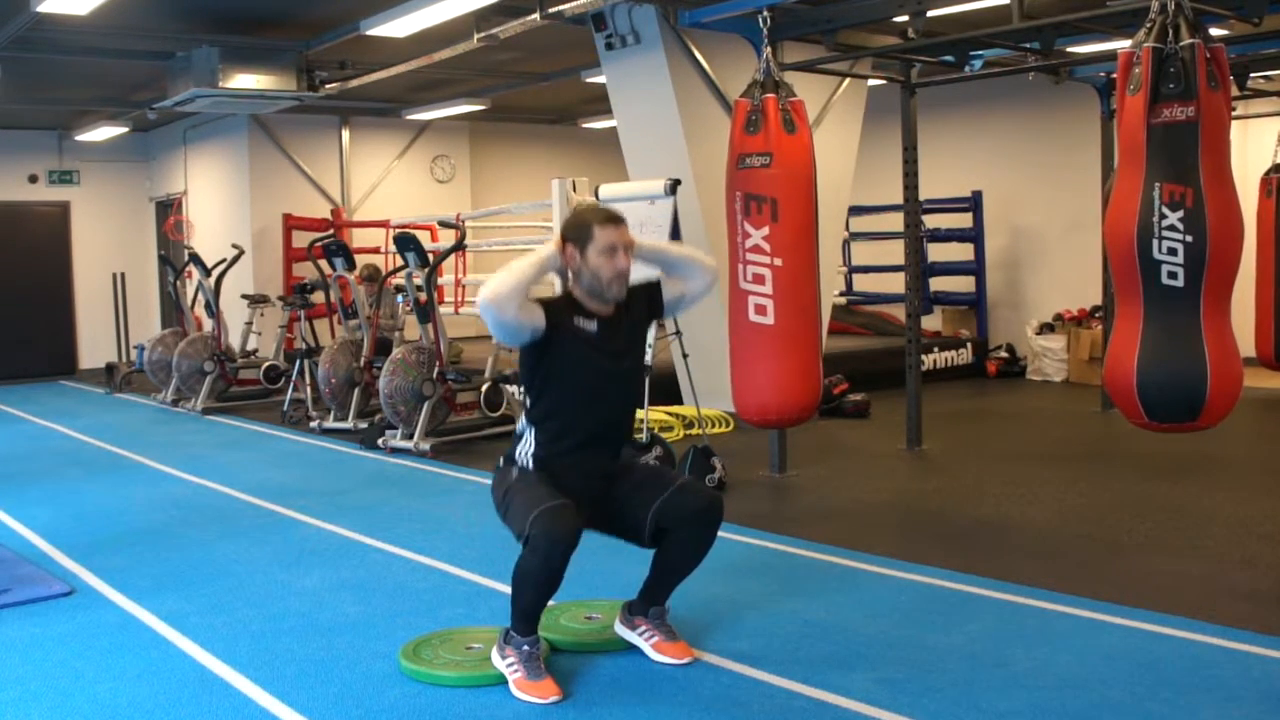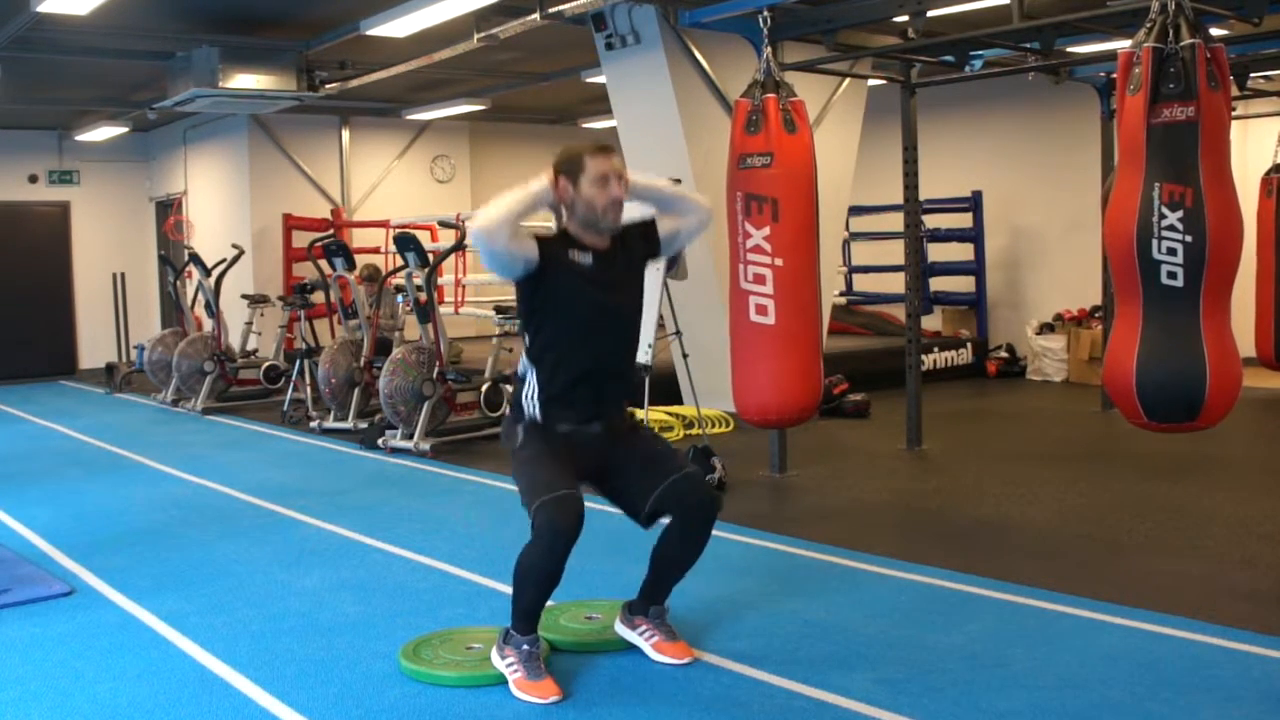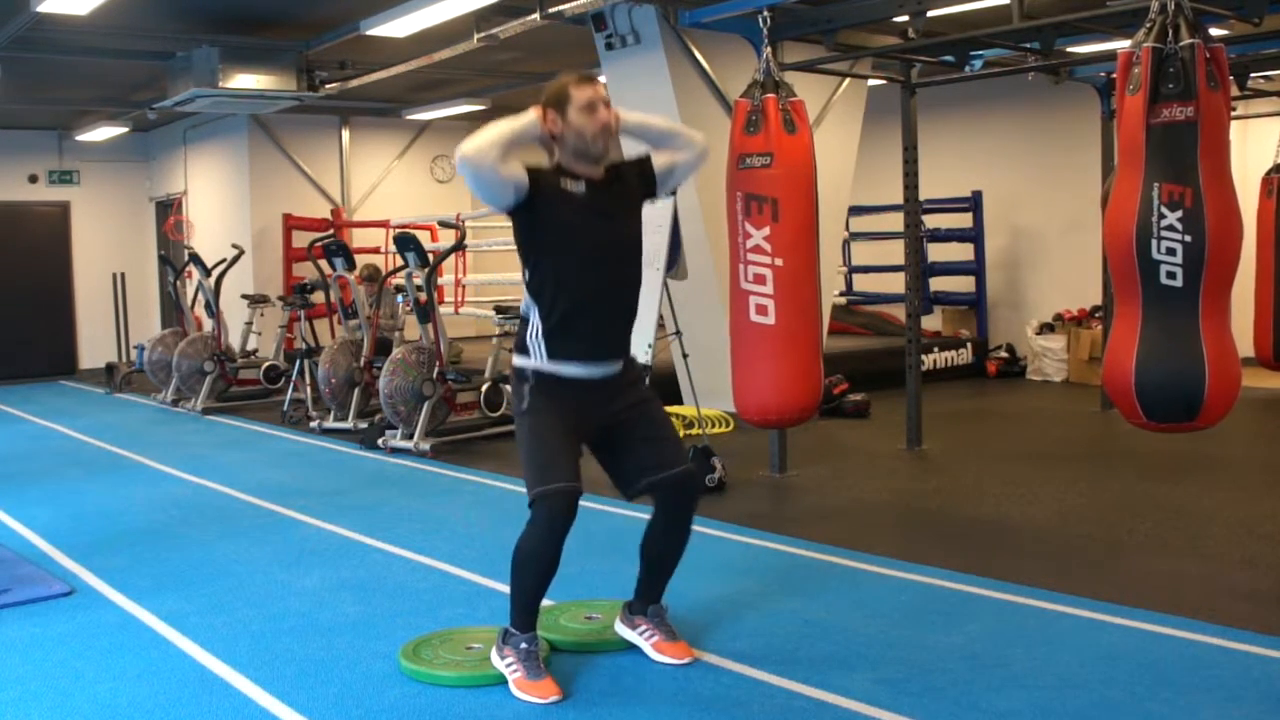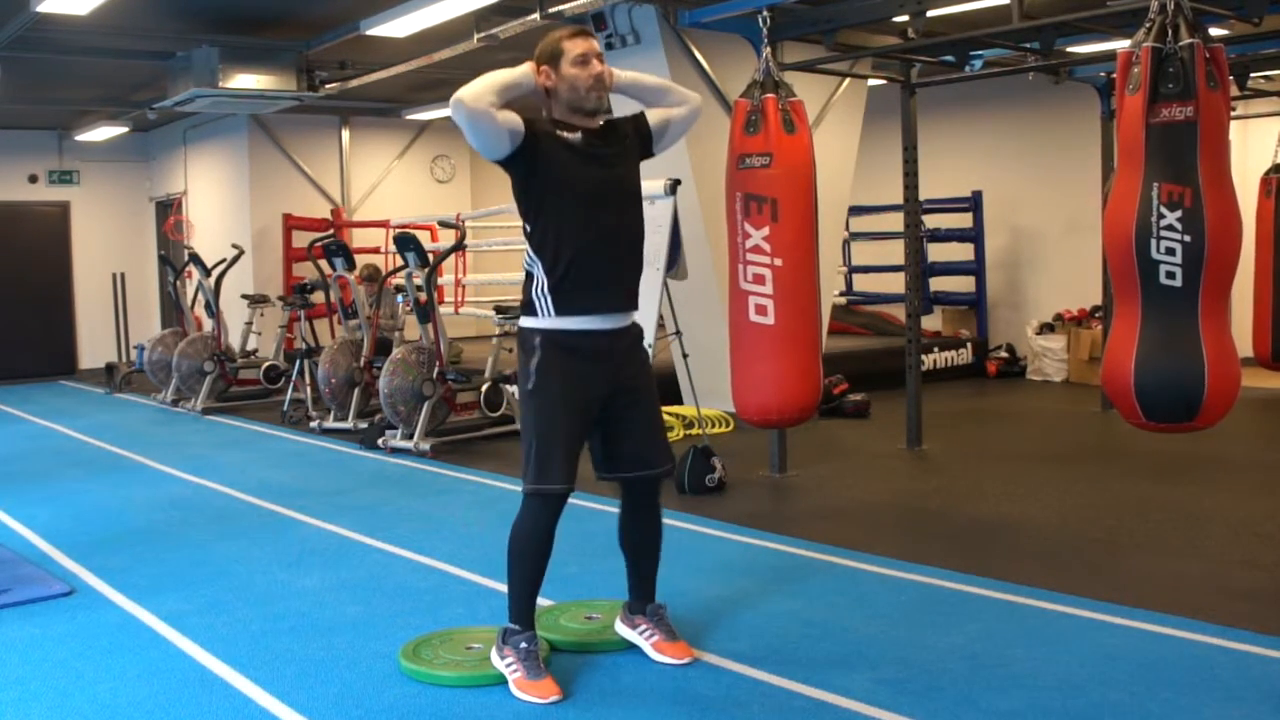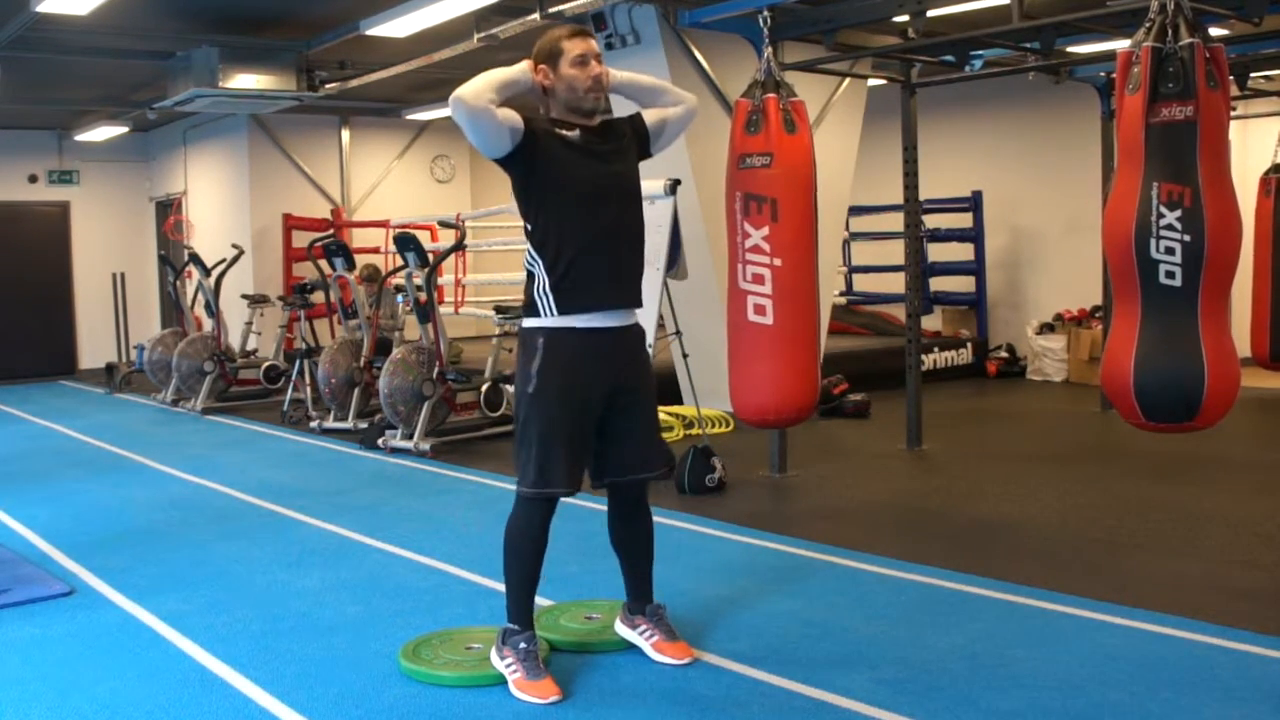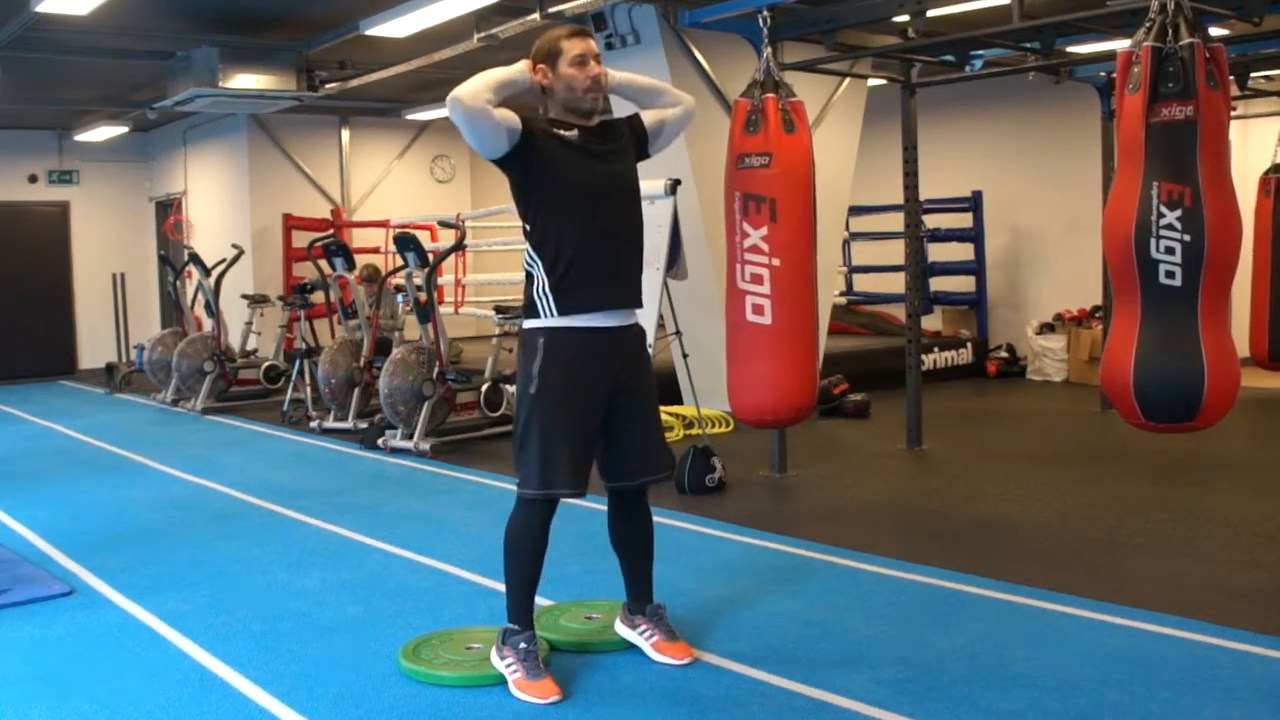
dt=0.2s
person 1, frame 1
left shoulder: (636, 306)
right shoulder: (549, 321)
left elbow: (704, 273)
right elbow: (493, 303)
left wrist: (639, 245)
right wrist: (547, 255)
left hip: (608, 475)
right hip: (536, 477)
left knee: (700, 507)
right knee: (557, 530)
left ankle: (644, 614)
right ankle: (518, 642)
person 1, frame 2
left shoulder: (632, 244)
right shoulder: (544, 257)
left elbow: (698, 212)
right elbow: (486, 233)
left wrist: (633, 184)
right wrist: (538, 190)
left hip: (612, 428)
right hip: (542, 431)
left knee: (698, 501)
right knee: (561, 519)
left ankle: (643, 613)
right ankle: (517, 642)
person 1, frame 3
left shoulder: (627, 181)
right shoulder: (537, 191)
left elbow: (693, 146)
right elbow: (471, 159)
left wrist: (625, 120)
right wrist: (528, 123)
left hip: (618, 378)
right hip: (547, 381)
left knee: (682, 486)
right knee: (556, 505)
left ankle: (643, 612)
right ankle: (517, 641)
person 1, frame 4
left shoulder: (624, 136)
right shoulder: (533, 142)
left elbow: (689, 103)
right elbow: (466, 104)
left wrist: (619, 78)
right wrist: (524, 74)
left hip: (622, 339)
right hip: (555, 342)
left knee: (643, 484)
right knee: (547, 493)
left ankle: (640, 612)
right ankle: (516, 638)
person 1, frame 5
left shoulder: (621, 136)
right shoulder: (532, 140)
left elbow: (685, 103)
right elbow: (466, 103)
left wrist: (617, 79)
right wrist: (522, 72)
left hip: (624, 336)
right hip: (559, 338)
left knee: (630, 486)
right knee: (540, 492)
left ankle: (639, 612)
right ankle: (515, 639)
person 1, frame 6
left shoulder: (620, 136)
right shoulder: (530, 140)
left elbow: (682, 104)
right elbow: (463, 103)
left wrist: (615, 80)
right wrist: (520, 73)
left hip: (625, 335)
right hip: (560, 338)
left knee: (632, 485)
right knee: (541, 491)
left ankle: (639, 611)
right ankle: (516, 639)
